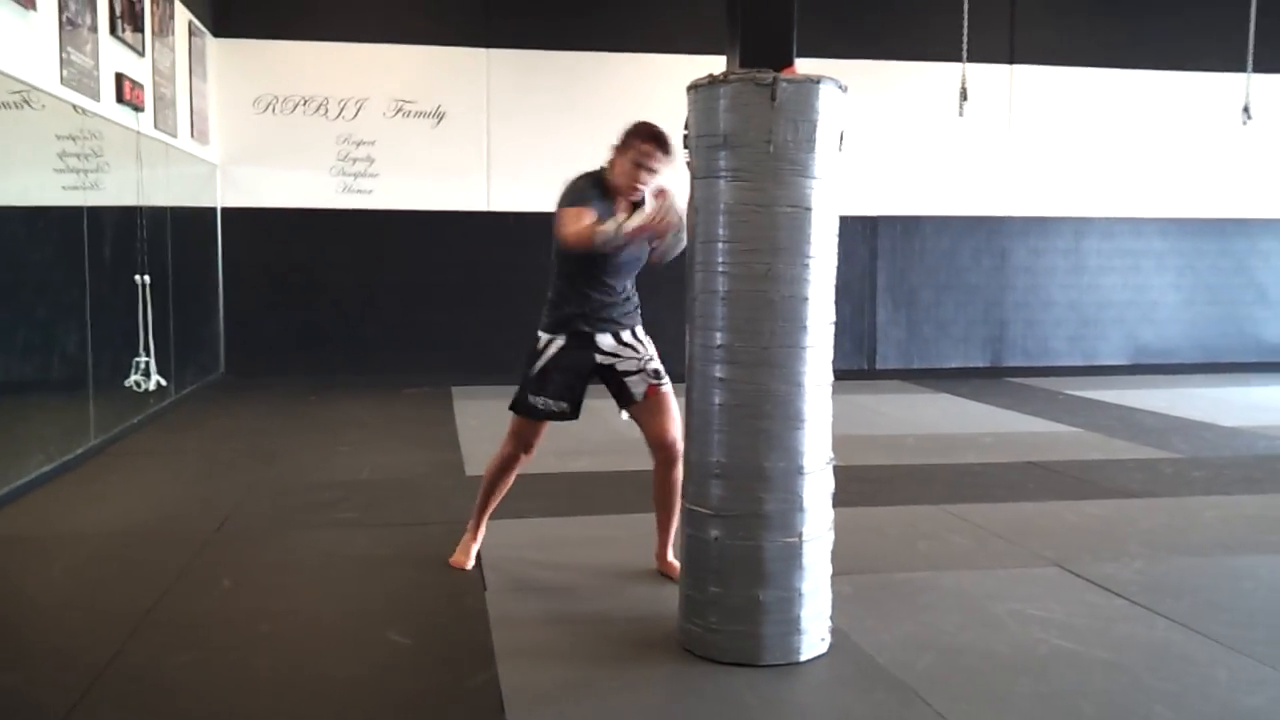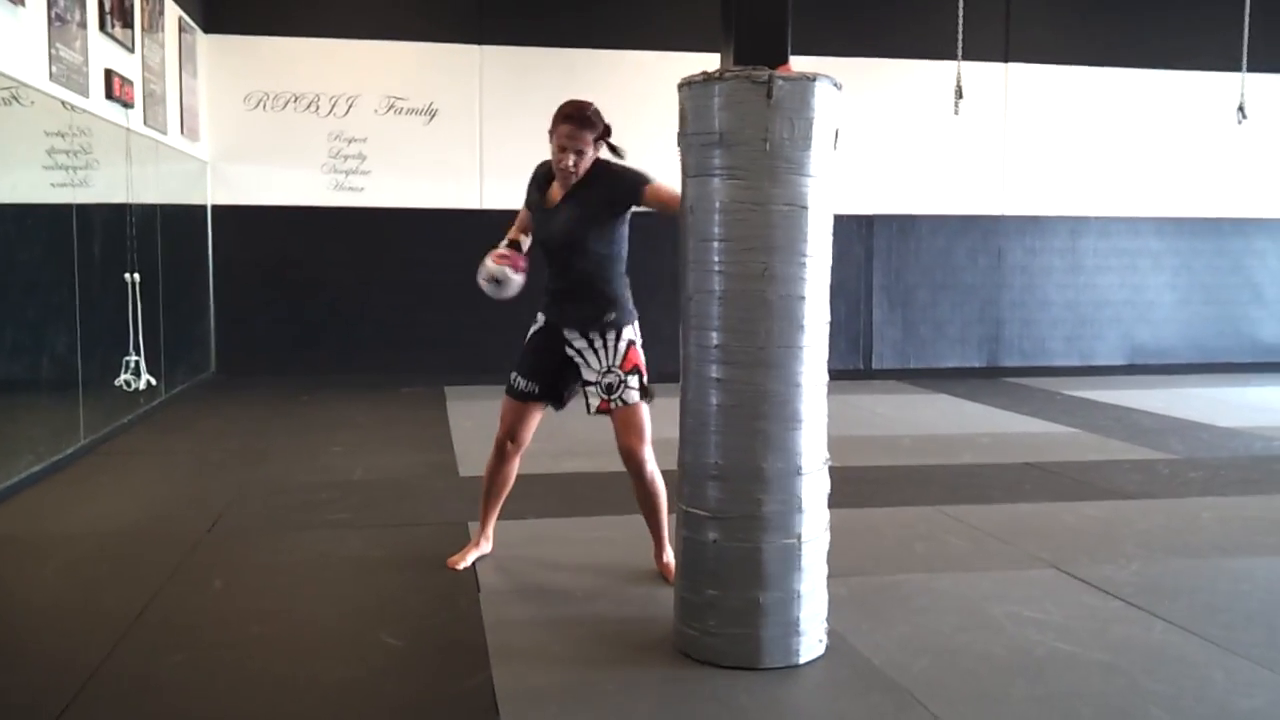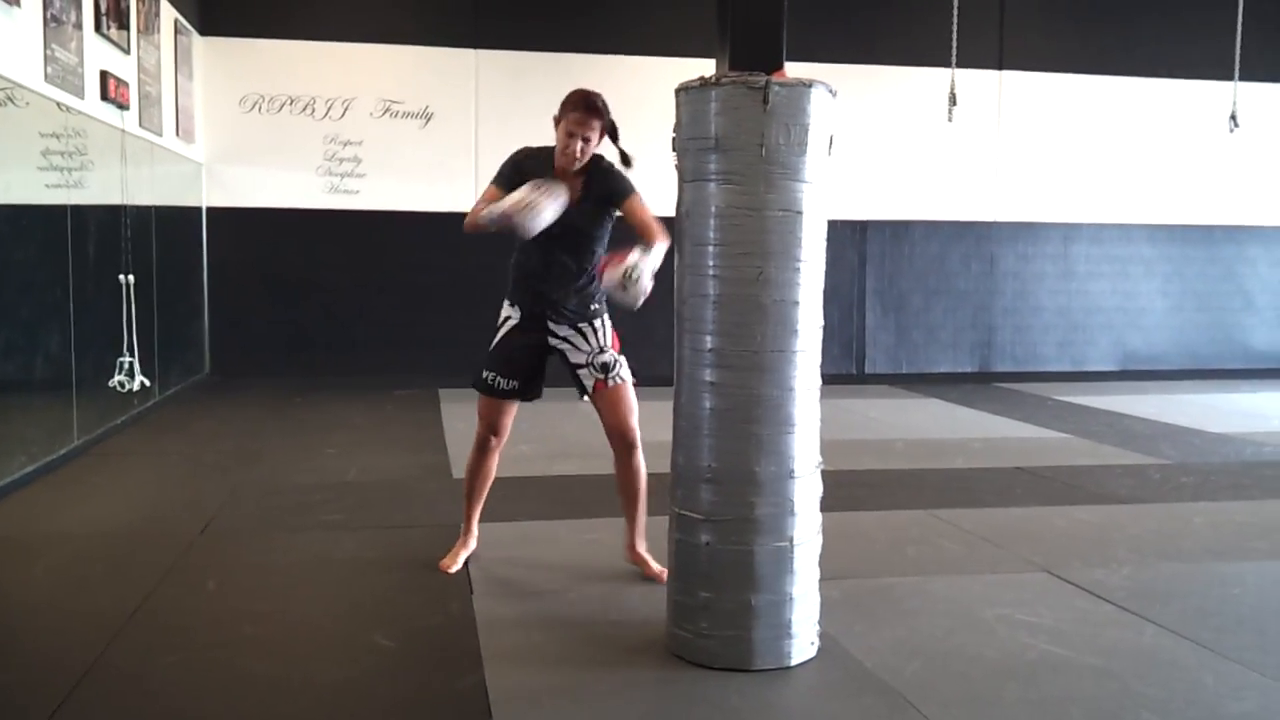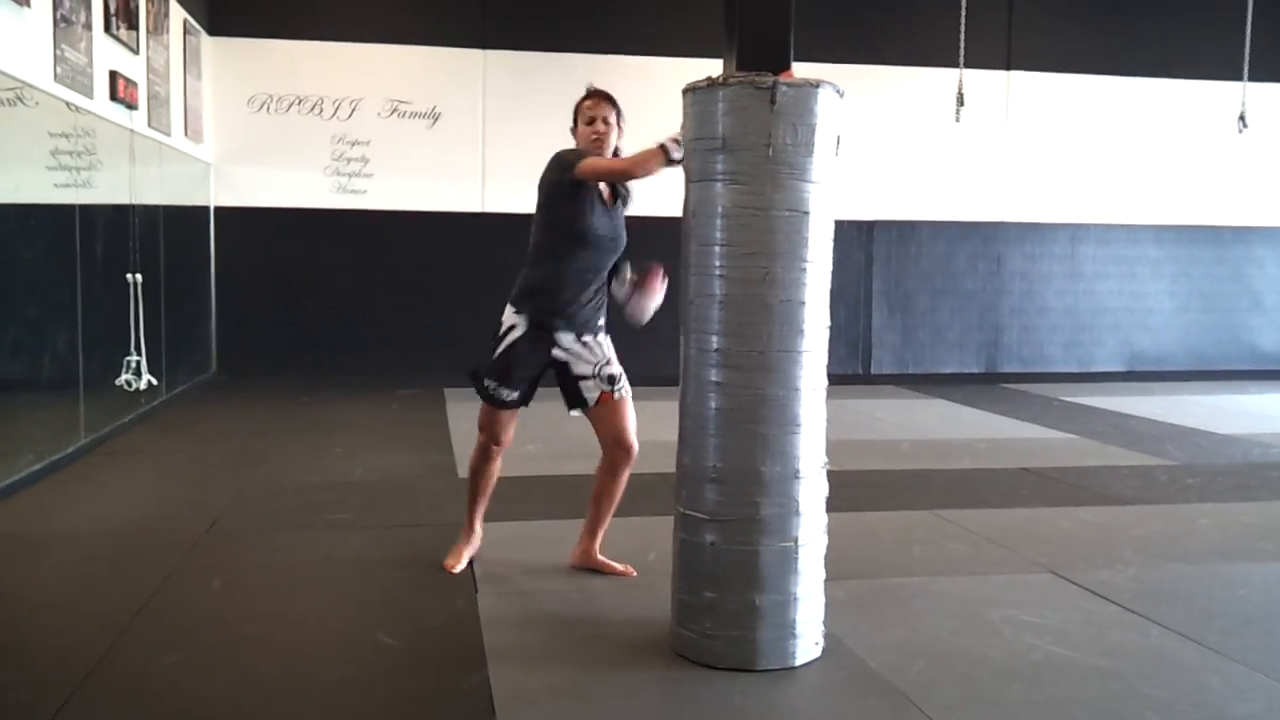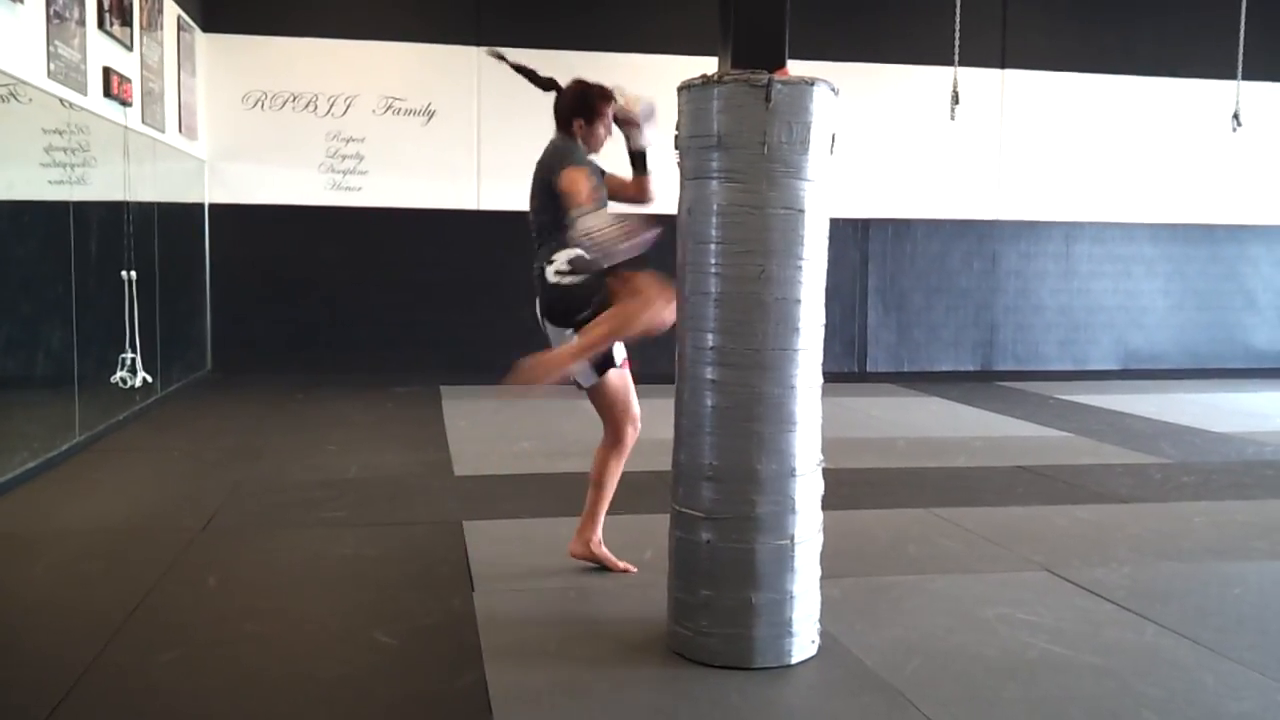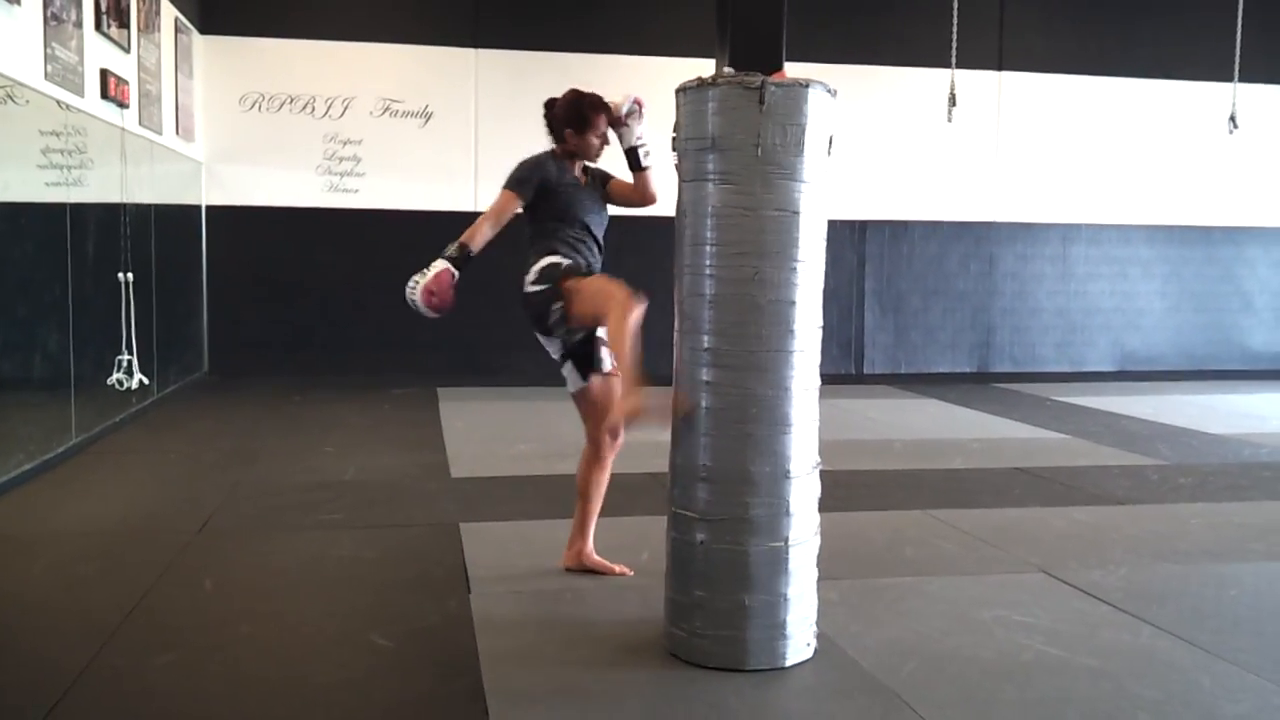
dt=0.2s
person 1, frame 1
left shoulder: (646, 200)
right shoulder: (585, 187)
left elbow: (662, 249)
right elbow: (571, 236)
left wrist: (667, 231)
right wrist: (636, 225)
left hip: (623, 333)
right hip: (567, 332)
left knee: (670, 444)
right knee: (518, 446)
left ankle: (665, 552)
right ankle: (473, 533)
person 1, frame 2
left shoulder: (615, 180)
right shoulder: (542, 177)
left elbow: (678, 202)
right elbow: (523, 228)
right wrist: (510, 246)
left hip: (607, 328)
right hip: (554, 324)
left knee: (636, 453)
right knee: (510, 438)
left ankle: (664, 552)
right ankle: (484, 536)
person 1, frame 3
left shoulder: (610, 181)
right shoulder: (526, 161)
left elbow: (656, 235)
right elbow: (474, 220)
right wrist: (504, 210)
left hip: (584, 321)
right hip: (525, 314)
left knee: (627, 435)
right knee: (490, 432)
left ankle: (637, 545)
right ankle: (468, 537)
person 1, frame 4
left shoulder: (613, 195)
right shoulder: (564, 166)
right elbow: (627, 168)
left wrist: (627, 281)
right wrist: (675, 147)
left hip: (584, 329)
right hip: (531, 320)
left knee: (624, 445)
right knee: (493, 438)
left ankle: (588, 548)
right ankle: (470, 534)
person 1, frame 5
left shoulder: (586, 165)
right shoulder: (565, 152)
left elbow: (640, 194)
right elbow: (581, 194)
left wrist: (636, 144)
right wrist: (596, 222)
left hip: (587, 296)
right hip: (570, 274)
left knee: (625, 426)
right knee: (658, 308)
left ankle: (587, 539)
right ankle: (563, 360)
person 1, frame 6
left shoulder: (592, 177)
right shoulder: (541, 169)
left elbow: (646, 197)
right elbow: (491, 219)
left wrist: (633, 140)
right wrist: (451, 259)
left hip: (583, 312)
right hip: (554, 278)
left knee: (606, 434)
right knee: (627, 302)
left ankle: (580, 549)
right ankle: (629, 400)
